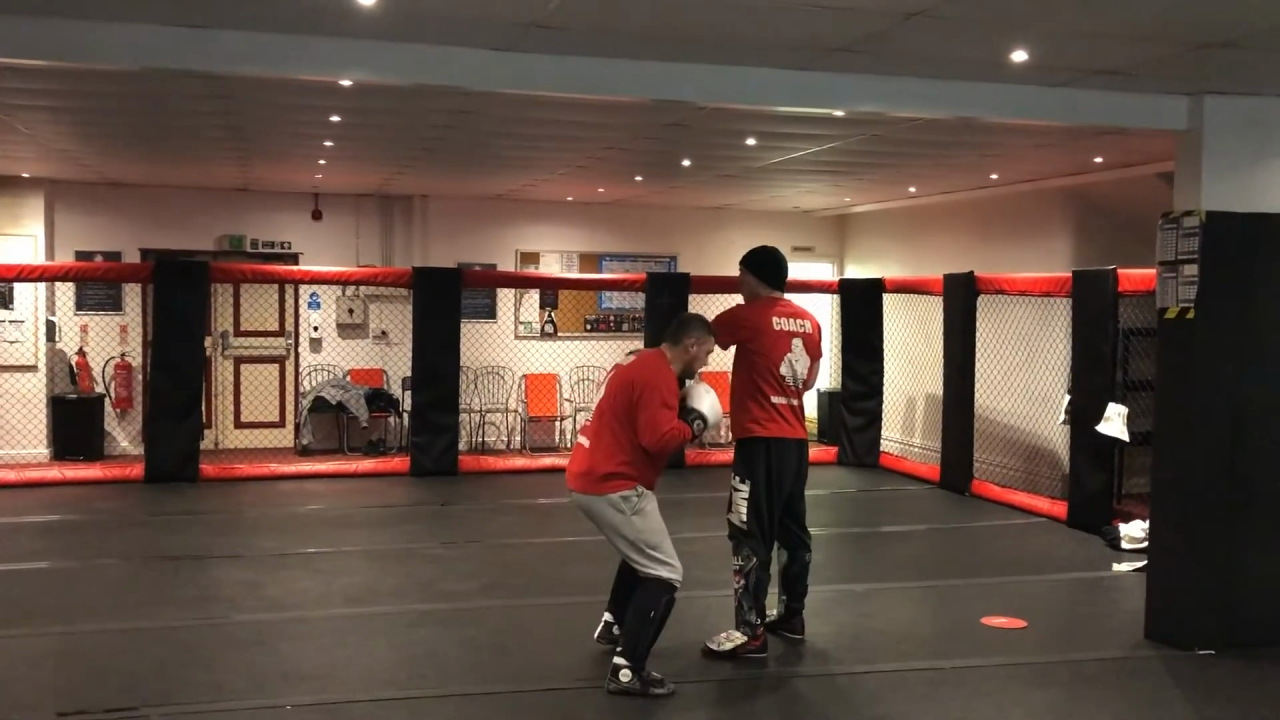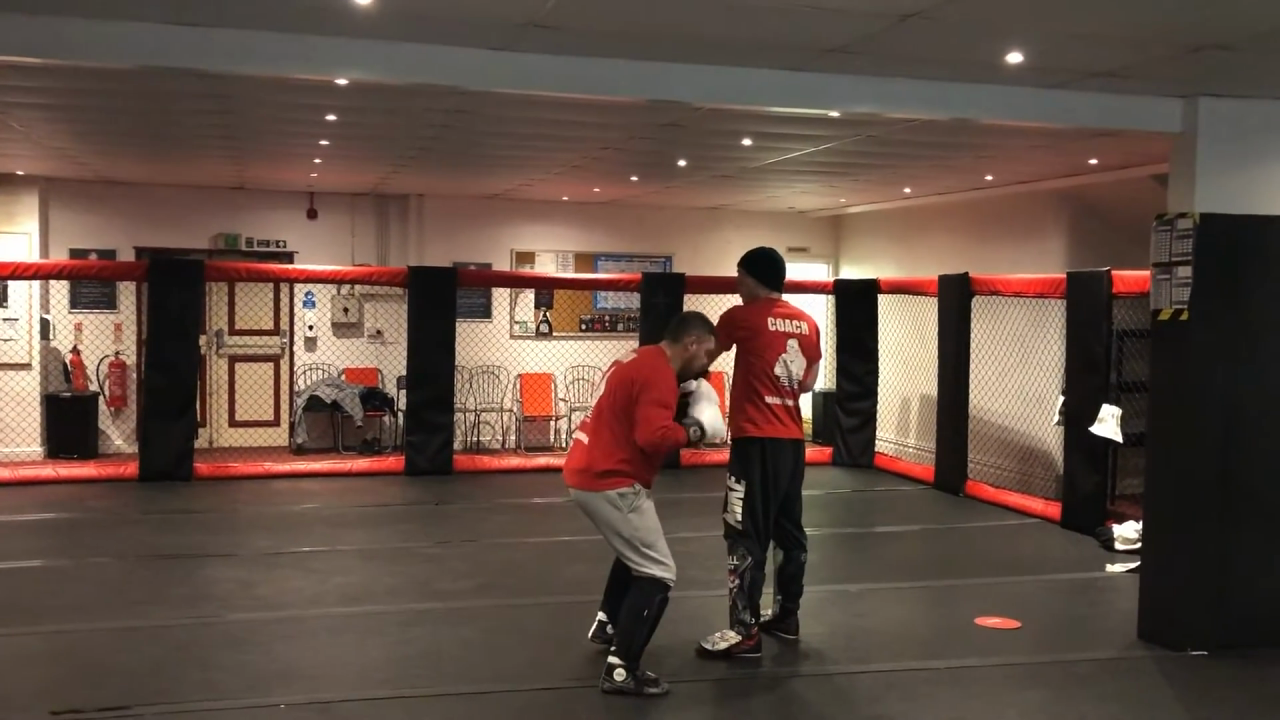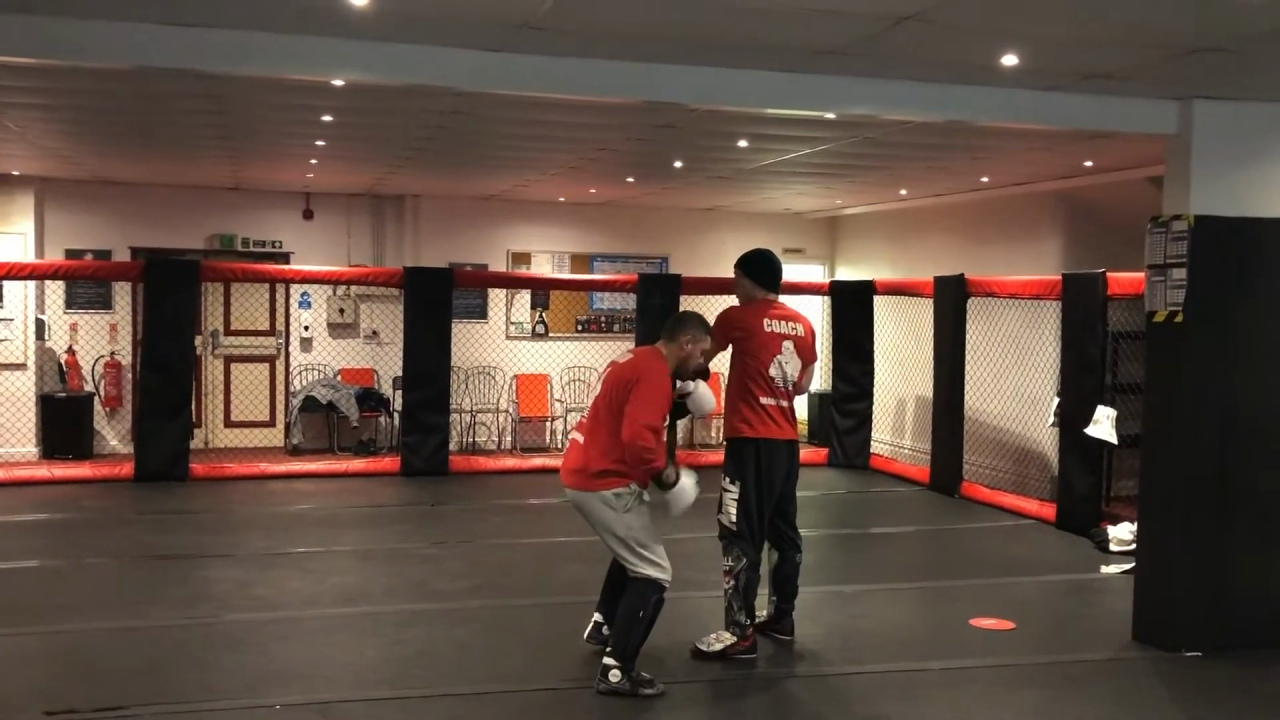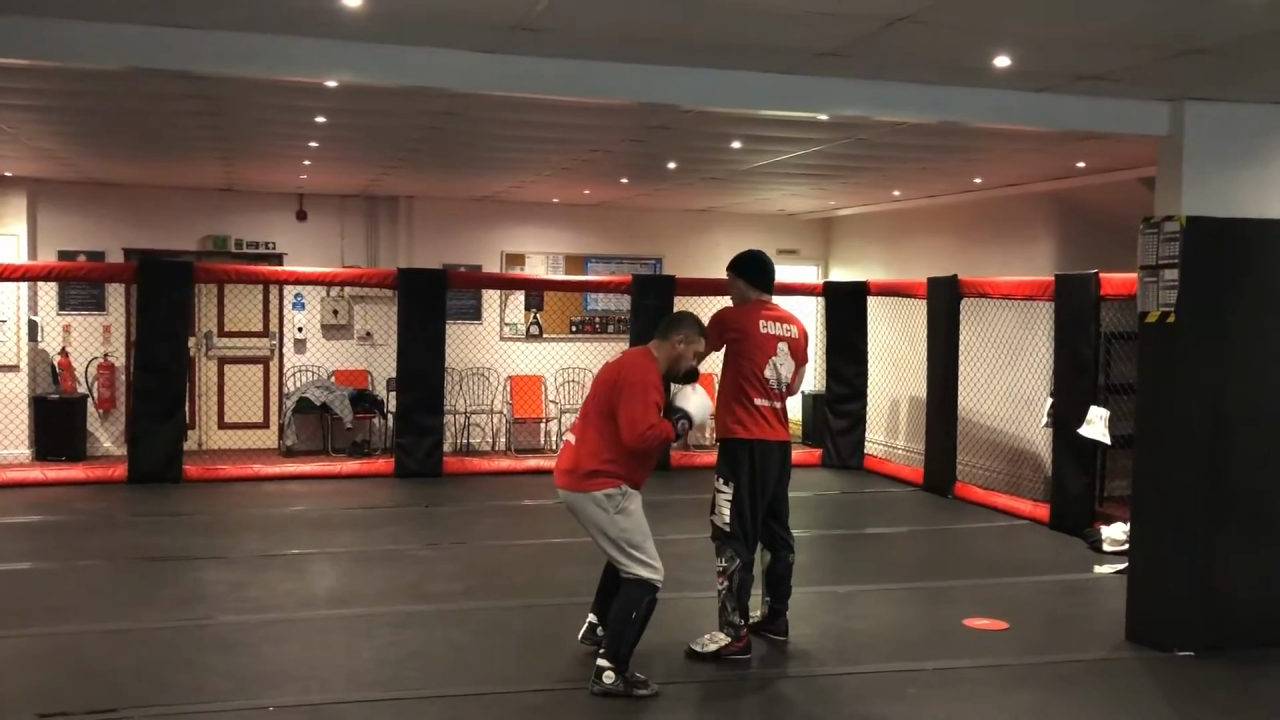
dt=0.3s
person 1, frame 1
left shoulder: (745, 317)
right shoulder: (808, 321)
left hip: (760, 440)
right hip: (795, 439)
left knee: (750, 535)
right knee: (792, 529)
left ankle: (750, 631)
right ankle: (792, 615)
person 1, frame 2
left shoulder: (741, 318)
right shoulder: (807, 323)
left elbow: (706, 353)
left hip: (756, 441)
right hip: (792, 440)
left knee: (745, 534)
right knee: (789, 529)
left ankle: (744, 631)
right ankle: (786, 615)
person 1, frame 3
left shoulder: (738, 318)
right shoulder: (803, 325)
left elbow: (704, 355)
right elbow: (803, 383)
left hip: (751, 441)
right hip: (787, 441)
left knee: (740, 535)
right knee: (783, 530)
left ankle: (740, 632)
right ankle: (782, 616)
person 1, frame 4
left shoulder: (732, 318)
right shoulder: (795, 326)
left hip: (743, 442)
right hip: (778, 442)
left knee: (733, 536)
right knee: (776, 531)
left ankle: (734, 633)
right ankle: (775, 616)
person 2, frame 1
left shoulder: (640, 363)
right shoulder: (658, 375)
right elbow: (660, 438)
left wrist: (680, 408)
right wrist: (696, 422)
left hip: (588, 476)
right hip: (612, 486)
left knee: (642, 553)
right knee: (664, 574)
left ankle: (614, 624)
right ankle: (627, 670)
person 2, frame 2
left shoulder: (639, 360)
right shoulder: (658, 373)
right elbow: (654, 436)
left wrist: (679, 409)
right wrist: (692, 431)
left hip: (586, 473)
right hip: (610, 482)
left knee: (635, 552)
right knee: (658, 573)
left ankle: (607, 623)
right ankle: (621, 670)
person 2, frame 3
left shoulder: (637, 360)
right shoulder: (653, 372)
right elbow: (638, 437)
left wrist: (679, 406)
right wrist: (667, 472)
left hip: (584, 473)
right hip: (606, 482)
left knee: (633, 552)
right knee: (654, 574)
left ankle: (603, 624)
right ankle: (616, 671)
person 2, frame 4
left shoulder: (635, 362)
right shoulder: (640, 371)
right elbow: (640, 435)
left wrist: (671, 414)
right wrist: (682, 422)
left hip: (581, 476)
right hip: (598, 484)
left knee: (625, 555)
right knee: (646, 575)
left ankle: (597, 626)
right ankle: (609, 672)
